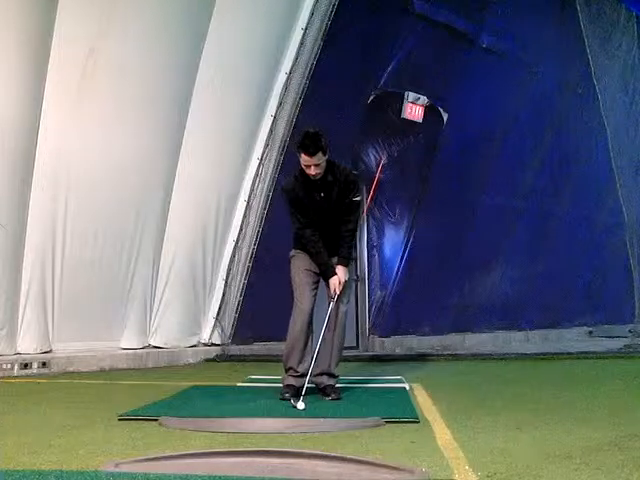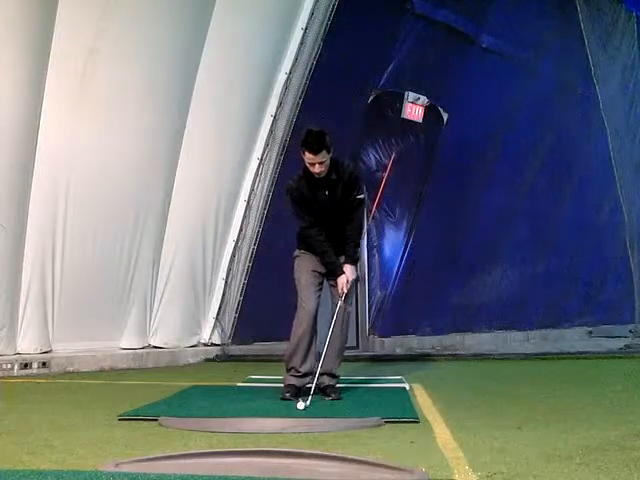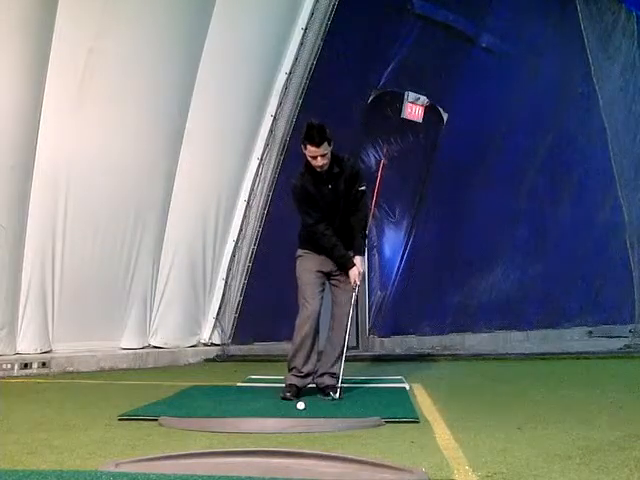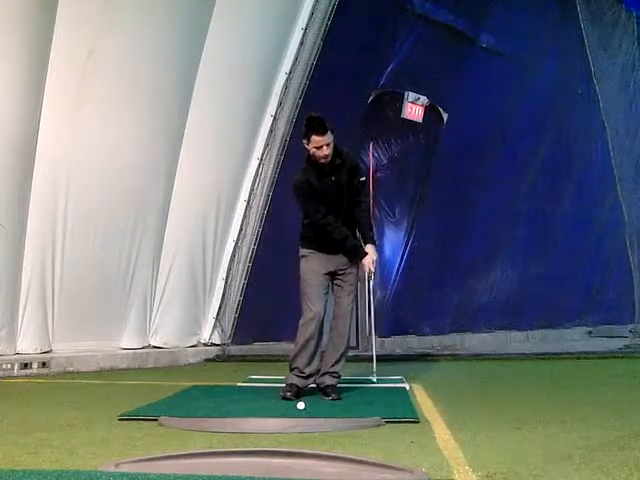
dt=0.5s
person 1, frame 1
left shoulder: (346, 179)
right shoulder: (293, 188)
left elbow: (349, 224)
right elbow: (307, 233)
left wrist: (342, 264)
right wrist: (328, 271)
left hip: (339, 254)
right hip: (306, 254)
left knee: (338, 311)
right knee: (302, 309)
left ankle: (325, 377)
right ankle: (293, 378)
person 1, frame 2
left shoulder: (349, 176)
right shoulder: (297, 187)
left elbow: (354, 222)
right elbow: (312, 232)
left wrist: (350, 262)
right wrist: (336, 271)
left hip: (343, 255)
right hip: (310, 254)
left knee: (342, 312)
right knee: (307, 310)
left ankle: (326, 378)
right ankle: (295, 377)
person 1, frame 3
left shoulder: (350, 170)
right shoulder: (301, 185)
left elbow: (358, 213)
right elbow: (319, 228)
left wrist: (358, 255)
right wrist: (347, 264)
left hip: (346, 253)
right hip: (312, 254)
left knee: (342, 314)
right knee: (309, 312)
left ankle: (327, 377)
right ankle: (297, 377)
person 1, frame 4
left shoulder: (349, 164)
right shoulder: (304, 181)
left elbow: (361, 205)
right elbow: (327, 222)
left wrist: (368, 243)
right wrist: (361, 253)
left hip: (347, 254)
right hip: (316, 253)
left knee: (343, 316)
right knee: (314, 314)
left ankle: (327, 378)
right ankle: (298, 377)
